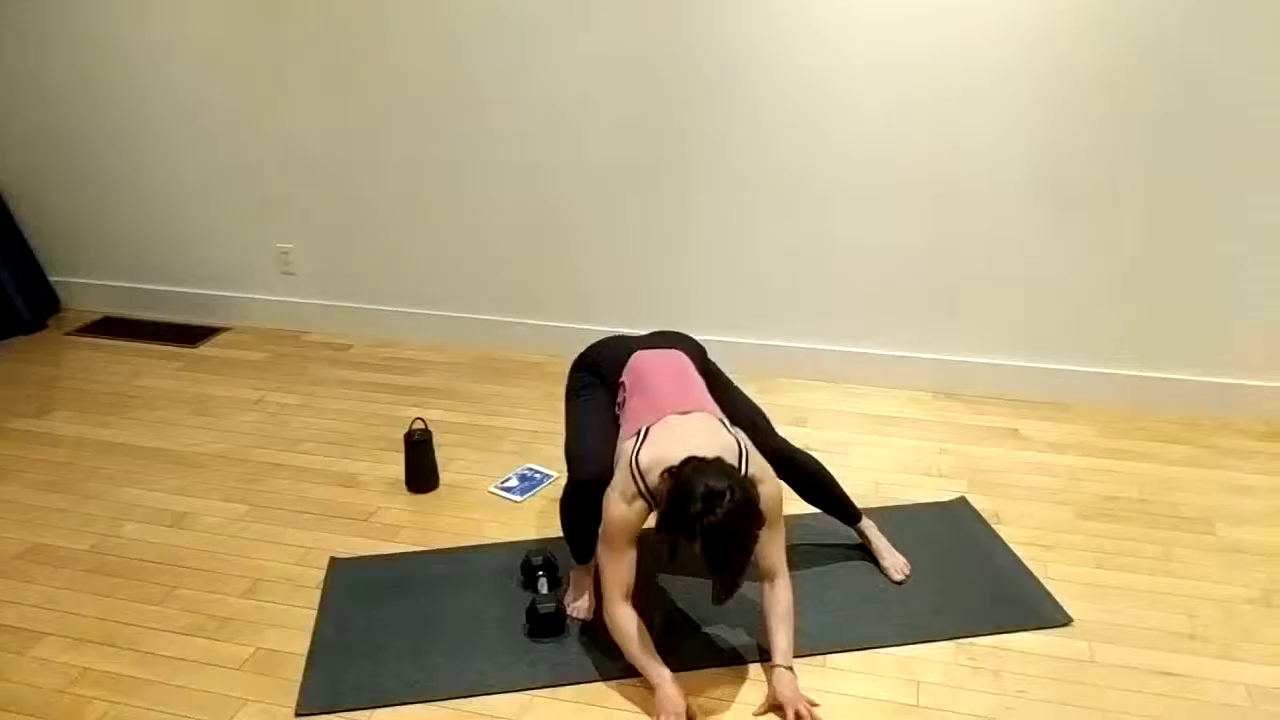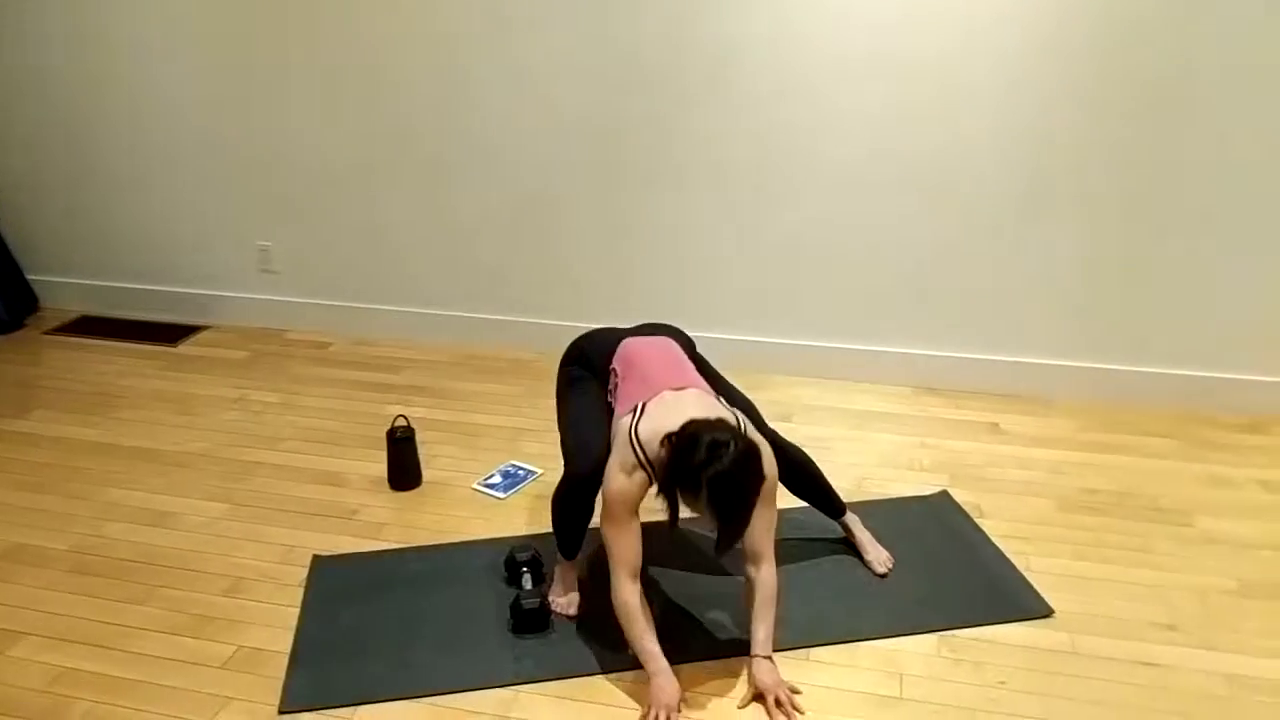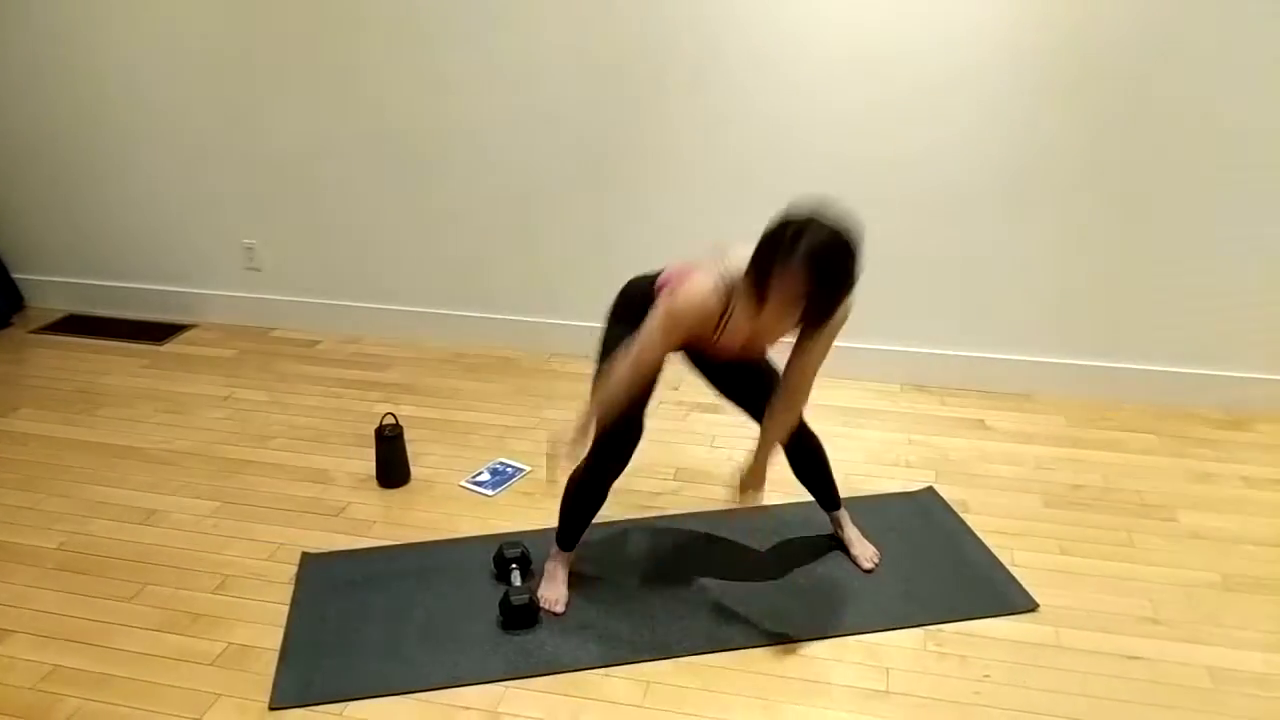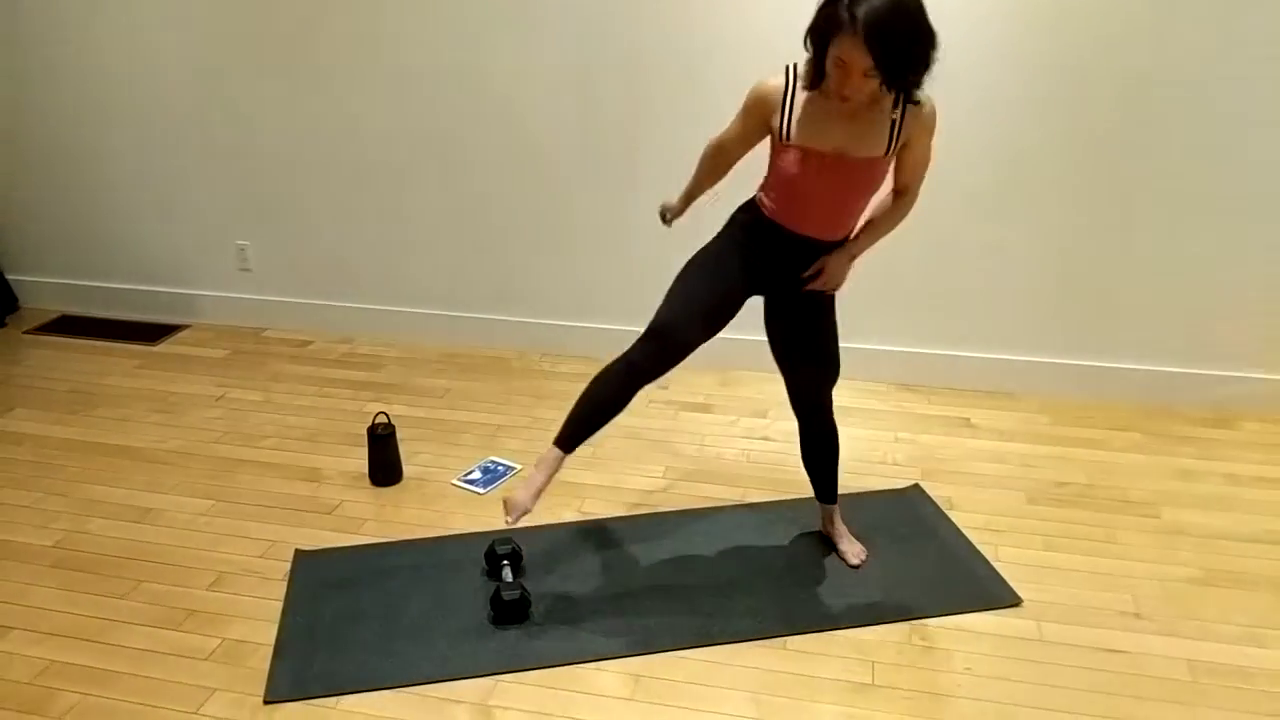
dt=0.4s
person 1, frame 1
left shoulder: (759, 480)
right shoulder: (630, 492)
left elbow: (775, 578)
right elbow: (617, 604)
left wrist: (782, 671)
right wrist: (663, 684)
left hip: (684, 355)
right hip: (605, 367)
left knee: (780, 451)
right knee: (587, 479)
left ankle: (867, 531)
right ankle: (582, 568)
person 1, frame 2
left shoulder: (755, 457)
right shoulder: (630, 463)
left elbow: (761, 563)
right elbow: (625, 582)
left wrist: (762, 658)
right wrist: (659, 674)
left hip: (673, 346)
right hip: (594, 360)
right knee: (584, 473)
left ankle: (852, 525)
right ankle: (567, 564)
person 1, frame 3
left shoulder: (830, 305)
right shoulder: (705, 295)
left elbow: (795, 390)
right elbow: (633, 363)
left wrist: (760, 460)
right wrist: (589, 421)
left hip: (718, 344)
right hip: (645, 310)
left knee: (793, 431)
right knee: (615, 448)
left ankle: (840, 521)
right ankle: (560, 558)
person 1, frame 4
left shoulder: (915, 115)
right shoulder: (778, 94)
left elbow: (904, 196)
right elbow: (724, 150)
left wrist: (848, 254)
right wrist: (682, 202)
left hip: (810, 269)
right hip: (747, 244)
left knee: (814, 401)
right knee: (653, 352)
left ankle: (830, 518)
right ankle: (547, 465)
